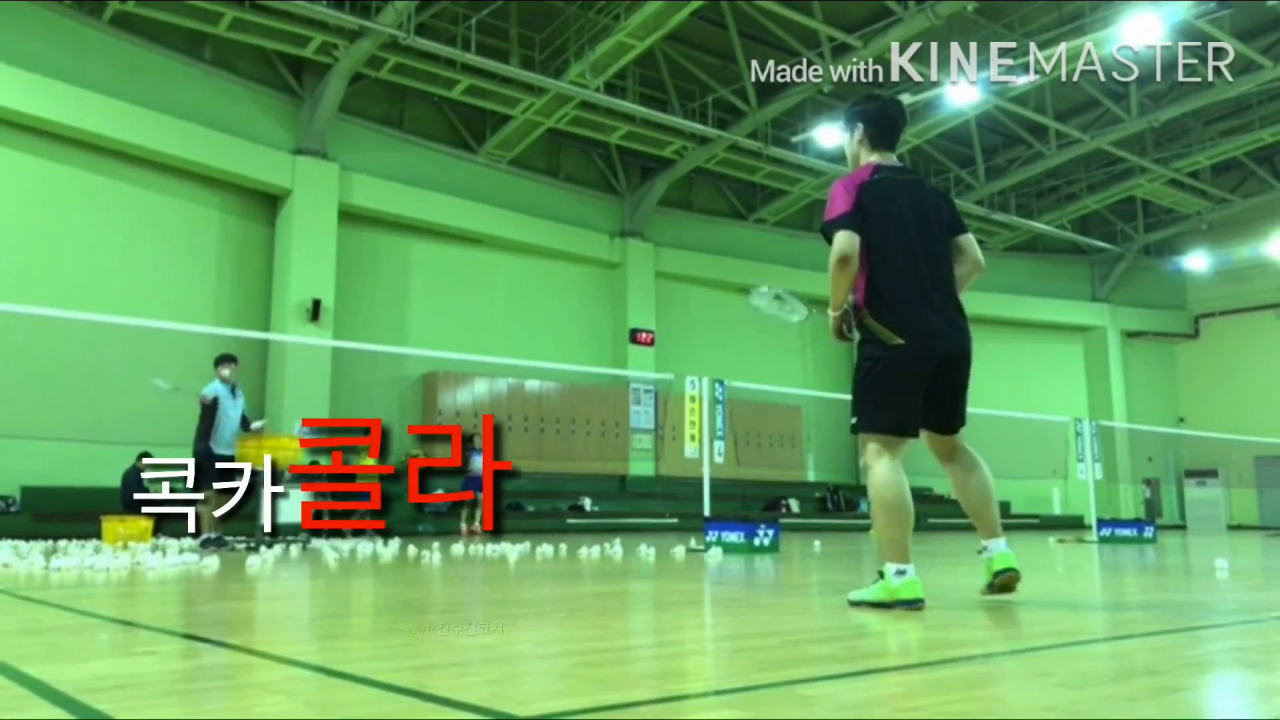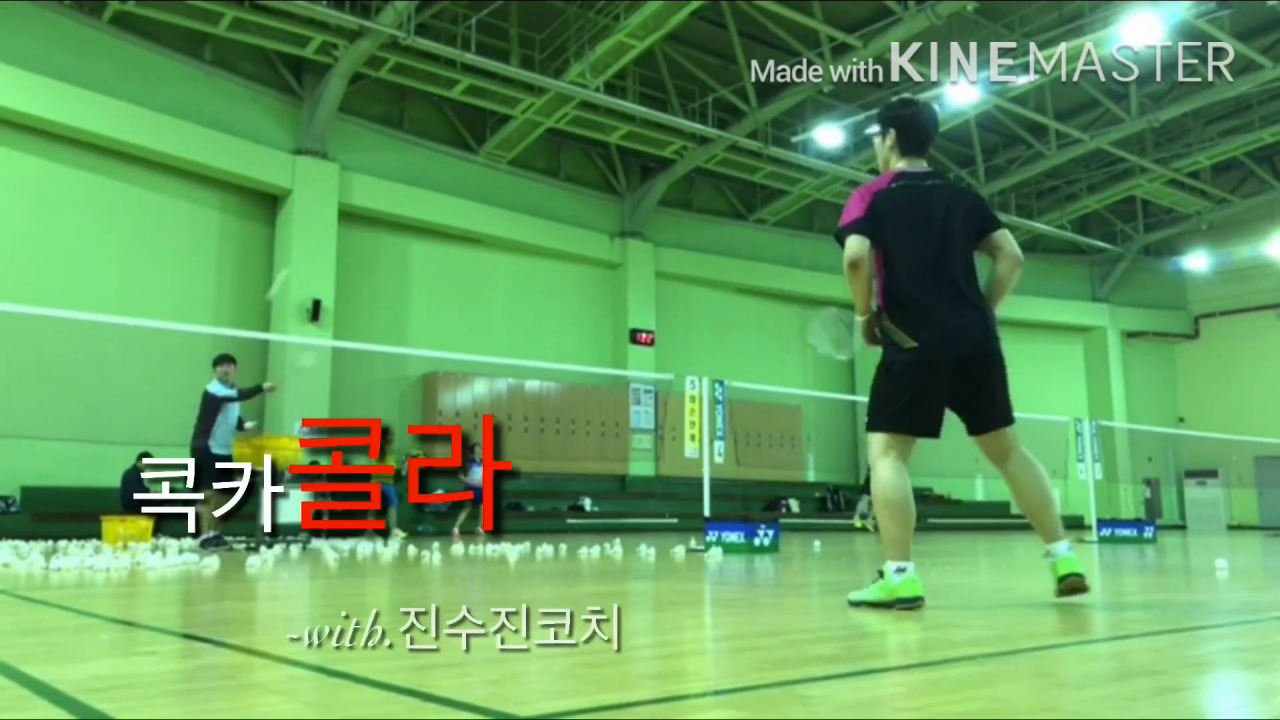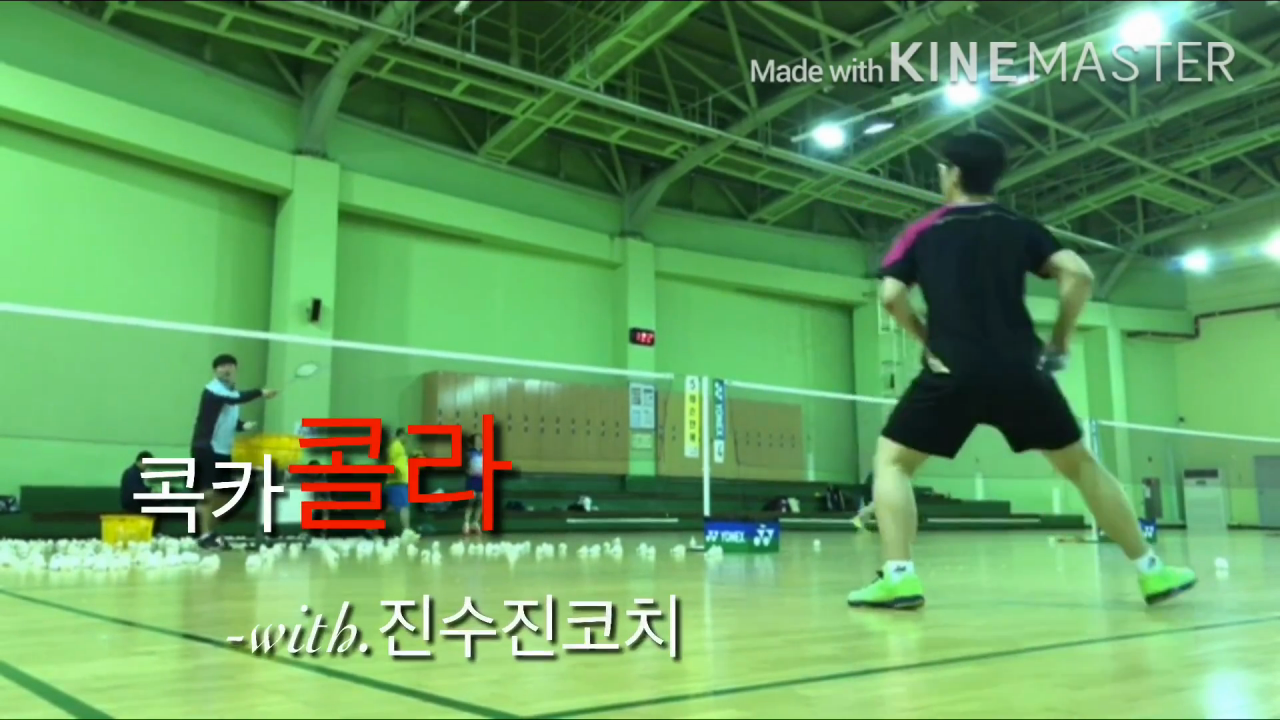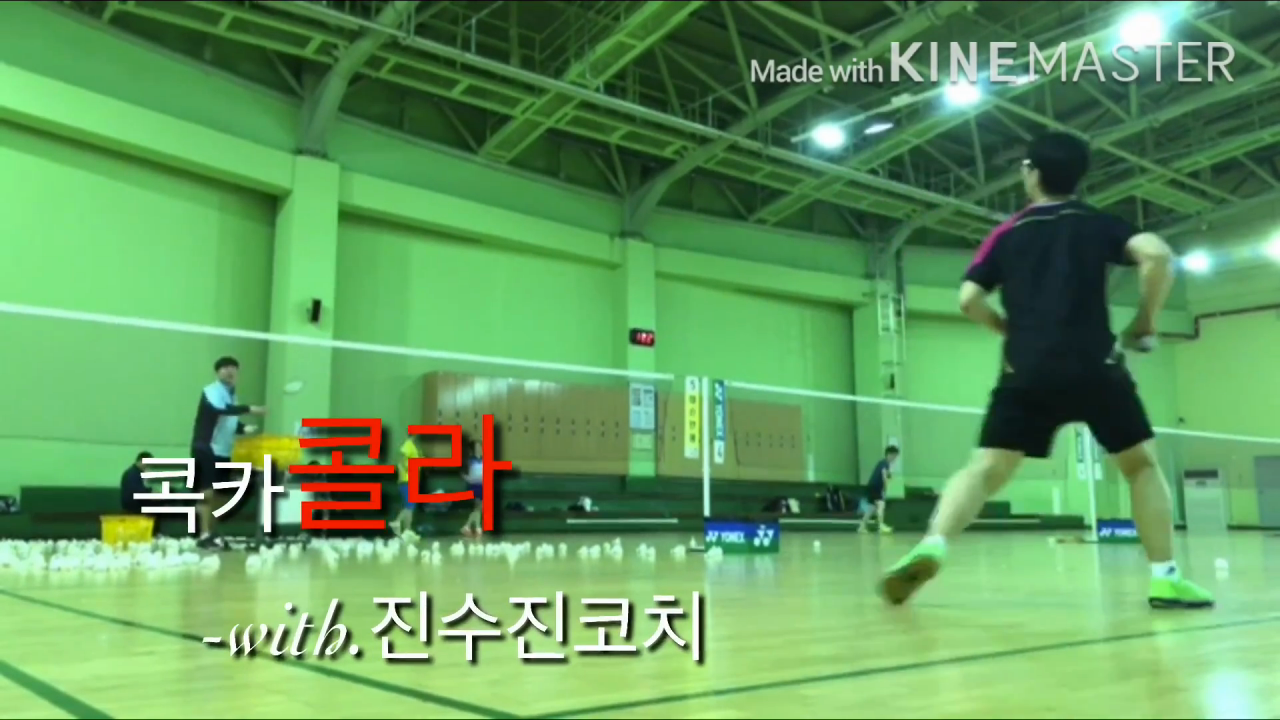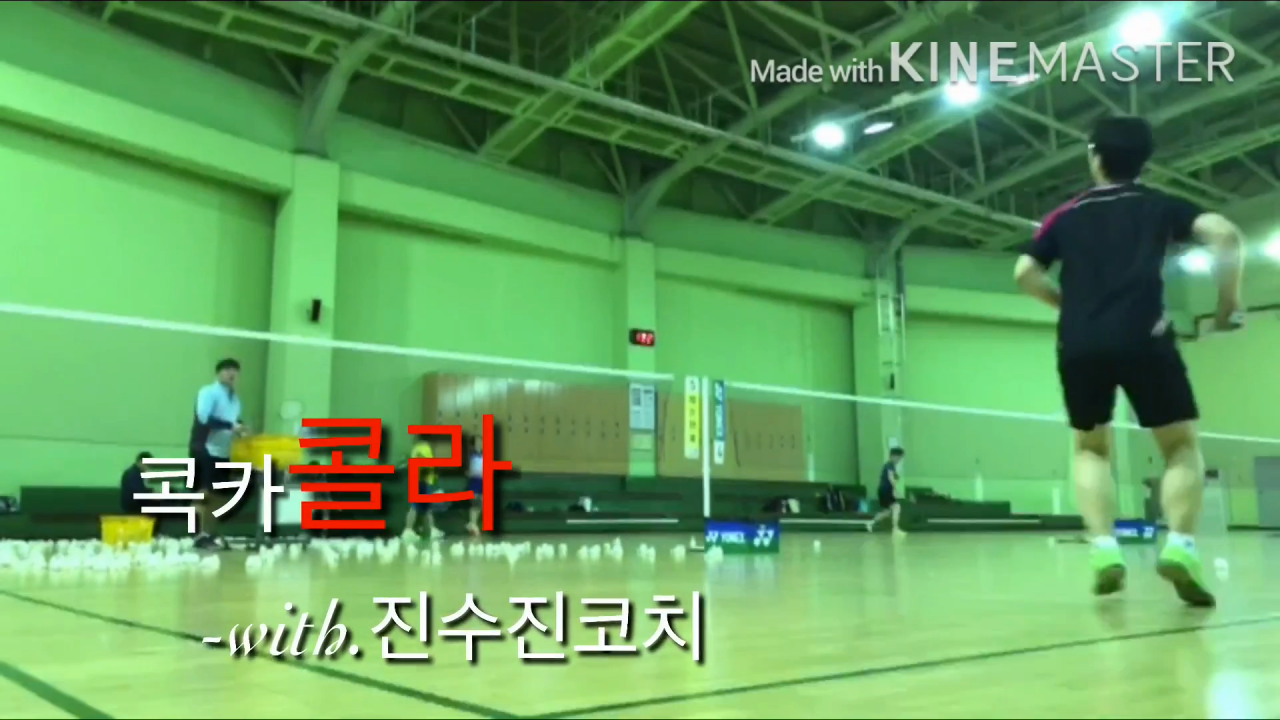
dt=0.2s
person 1, frame 1
left shoulder: (852, 187)
right shoulder: (931, 193)
left elbow: (845, 252)
right elbow: (972, 261)
left wrist: (838, 308)
left hip: (892, 337)
right hip: (951, 336)
left knee: (881, 451)
right knee: (950, 445)
left ankle: (898, 578)
right ankle: (997, 552)
person 1, frame 2
left shoulder: (871, 196)
right shoulder: (962, 196)
left elbow: (856, 256)
right elbow: (1011, 257)
left wrist: (865, 314)
left hip: (914, 342)
right hip: (976, 340)
left knee: (885, 451)
right knee: (1006, 449)
left ankle: (898, 577)
right ankle: (1063, 556)
person 1, frame 3
left shoulder: (923, 234)
right shoulder: (1022, 228)
left elbow: (891, 296)
right elbow: (1078, 275)
left wrist: (926, 337)
right wrist: (1060, 340)
left hip: (952, 371)
right hip: (1019, 368)
left knee: (891, 461)
right knee: (1080, 464)
left ankle: (898, 576)
right ankle: (1150, 570)
person 1, frame 4
left shoulder: (1005, 235)
right shoulder: (1101, 223)
left elbow: (969, 300)
right elbow: (1158, 255)
right wrist: (1146, 320)
left hip: (1026, 371)
right hip: (1094, 367)
left knee: (986, 469)
right knee: (1141, 465)
left ankle: (930, 549)
right ankle: (1166, 576)
person 1, frame 5
left shoulder: (1066, 216)
right shoulder: (1161, 206)
left elbow: (1024, 273)
right elbow: (1225, 233)
right wrist: (1229, 300)
left hip: (1079, 346)
right hip: (1143, 340)
left knee: (1093, 449)
right knee: (1181, 446)
left ankle: (1105, 551)
right ankle: (1180, 548)
person 2, frame 1
left shoulder: (238, 393)
right shoulder: (213, 390)
right elbow: (208, 399)
left wrist: (251, 425)
right wrist: (205, 400)
left hip: (228, 451)
right hip: (208, 449)
left knee: (222, 494)
right knee: (208, 493)
left ankle: (216, 534)
right ankle: (205, 536)
person 2, frame 2
left shoulder: (234, 391)
right shoulder: (213, 390)
right elbow: (237, 396)
left wrist: (244, 425)
right wrist: (261, 388)
left hip: (225, 450)
right hip: (206, 448)
left knee: (223, 492)
right knee: (207, 492)
left ankle: (214, 532)
right ankle: (204, 536)
person 2, frame 3
left shoulder: (230, 391)
right shoulder: (213, 390)
right elbow: (235, 398)
left wrist: (242, 425)
right wrist: (260, 393)
left hip: (224, 450)
right hip: (206, 448)
left knee: (218, 493)
right knee: (207, 493)
left ankle: (211, 532)
right ankle: (205, 536)
person 2, frame 4
left shoulder: (231, 394)
right shoulder: (212, 392)
right elbow: (221, 409)
left wrist: (243, 428)
right wrist: (249, 410)
left hip: (223, 452)
right hip: (206, 449)
left knee: (216, 494)
right knee: (206, 492)
left ankle: (210, 534)
right ankle: (204, 535)
person 2, frame 5
left shoulder: (235, 398)
right shoulder: (208, 393)
left elbow: (235, 422)
right elbow: (204, 418)
left wrist: (241, 430)
right wrist: (230, 425)
left hip: (223, 453)
right hip: (204, 449)
right knee: (203, 492)
left ankle: (209, 535)
right ankle: (200, 534)
